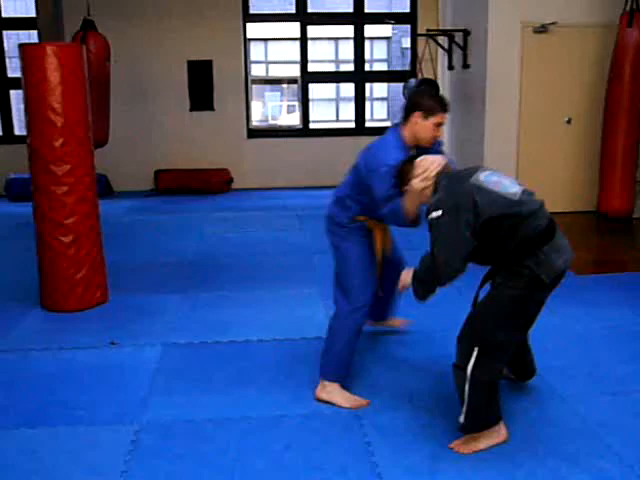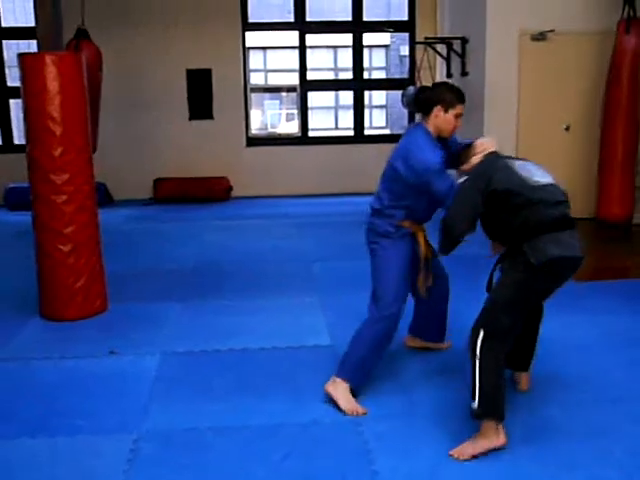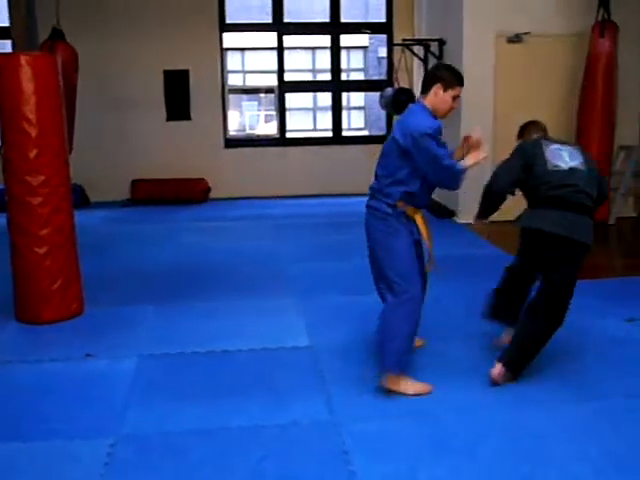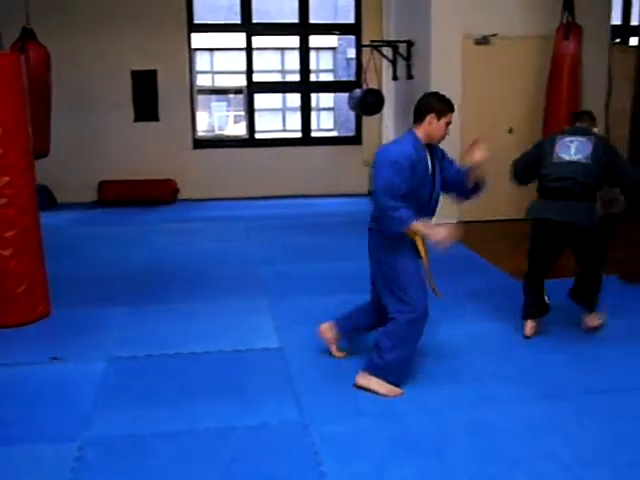
dt=0.3s
person 1, frame 1
left shoulder: (421, 145)
right shoulder: (386, 160)
left elbow: (444, 167)
right elbow: (399, 217)
right wrist: (415, 191)
left hip: (370, 222)
right hip: (350, 225)
left knee: (392, 268)
right knee: (355, 301)
left ankle: (378, 316)
right ankle: (329, 383)
person 1, frame 2
left shoulder: (429, 137)
right shoulder: (424, 157)
left elbow: (459, 151)
right elbow: (456, 200)
left hip: (406, 230)
right hip: (391, 234)
left knee: (435, 281)
right knee: (387, 308)
left ankle: (422, 336)
right ankle: (342, 381)
person 1, frame 3
left shoulder: (424, 123)
right shoulder: (419, 127)
left elbow: (433, 168)
right elbow: (446, 174)
left wrist: (464, 148)
right wrist: (469, 161)
left hip: (402, 216)
right hip: (389, 218)
left knee: (415, 280)
right knee: (405, 290)
left ankle: (400, 335)
right ankle: (394, 373)
person 1, frame 4
left shoulder: (435, 155)
right shoulder: (395, 155)
left elbow: (463, 185)
right elbow: (387, 207)
left wrist: (474, 168)
right wrist: (427, 231)
left hip: (406, 240)
right hip: (389, 241)
left knee: (394, 301)
right knee: (412, 309)
left ankle: (336, 329)
right ankle: (374, 374)
person 2, frame 1
left shoulder: (448, 199)
right shoulder: (470, 175)
left elbow: (445, 263)
left wrist: (417, 280)
right wrist: (467, 256)
left hip: (533, 264)
right hip: (552, 247)
left knee: (480, 339)
right knee: (508, 317)
left ankle: (487, 427)
right ankle: (521, 370)
person 2, frame 2
left shoulder: (480, 173)
right shoulder: (520, 165)
left elbow: (457, 222)
left wrist: (445, 244)
left hip: (538, 251)
right hip: (569, 246)
left knee: (491, 329)
right knee: (527, 304)
left ankle: (491, 428)
right ankle: (521, 370)
person 2, frame 3
left shoulder: (525, 151)
right shoulder: (578, 153)
left elbow: (500, 184)
right elbow: (600, 193)
left wrist: (483, 213)
left hip: (540, 224)
right hip: (578, 229)
left knee: (521, 274)
right knee: (552, 299)
left ankle: (510, 325)
right ankle: (508, 366)
person 2, frame 4
left shoulder: (549, 142)
right shoulder: (602, 146)
left elbow: (521, 171)
left hip: (546, 211)
right hip: (582, 213)
left knee: (538, 267)
right knee: (593, 263)
left ankle: (531, 319)
right ankle: (590, 313)
